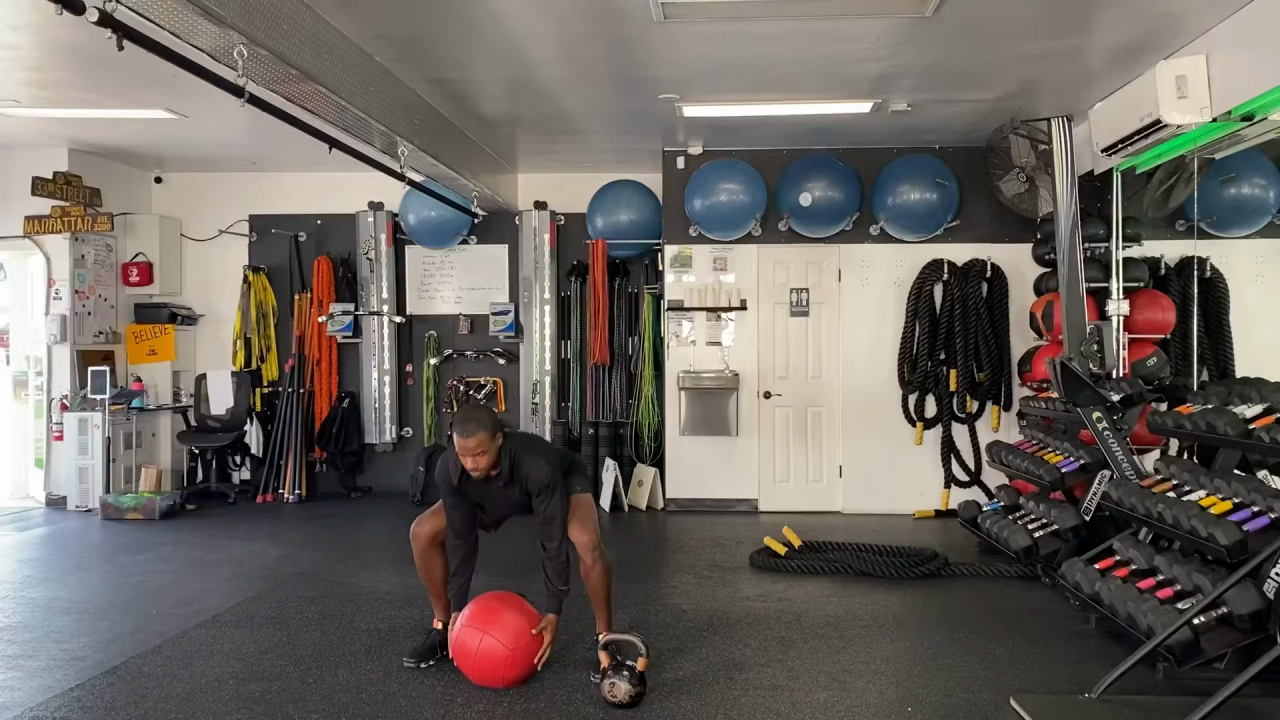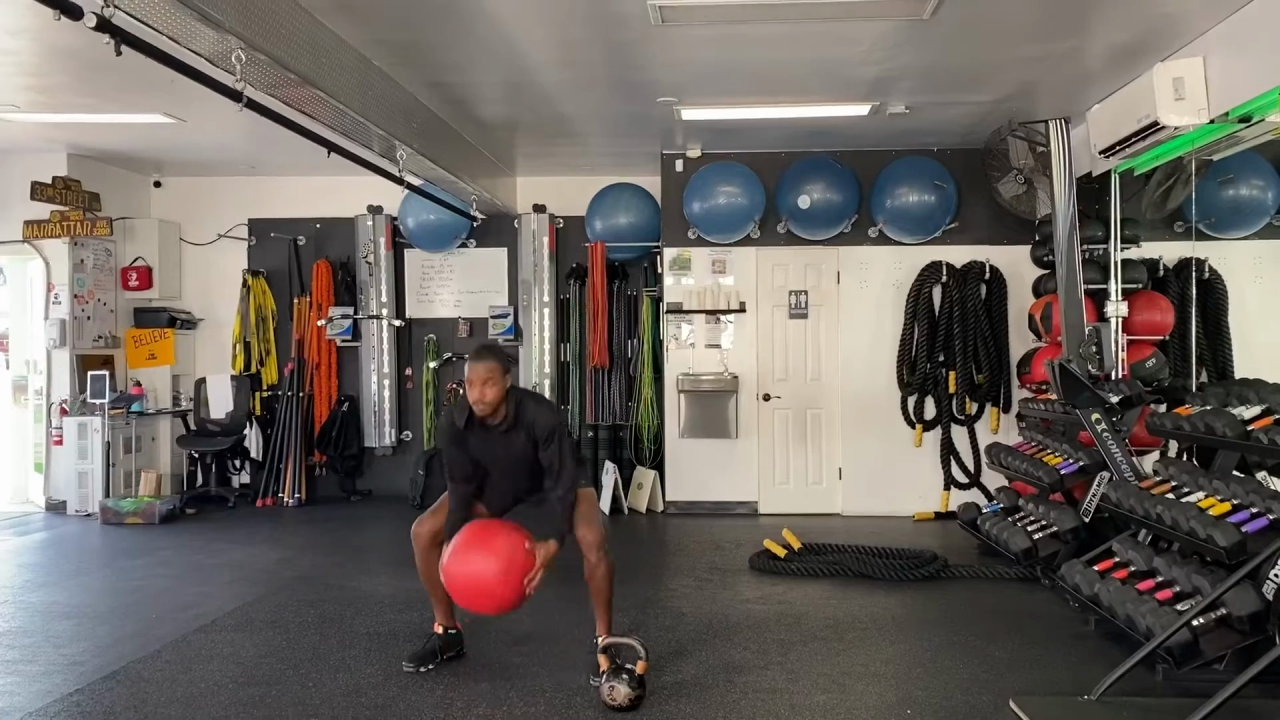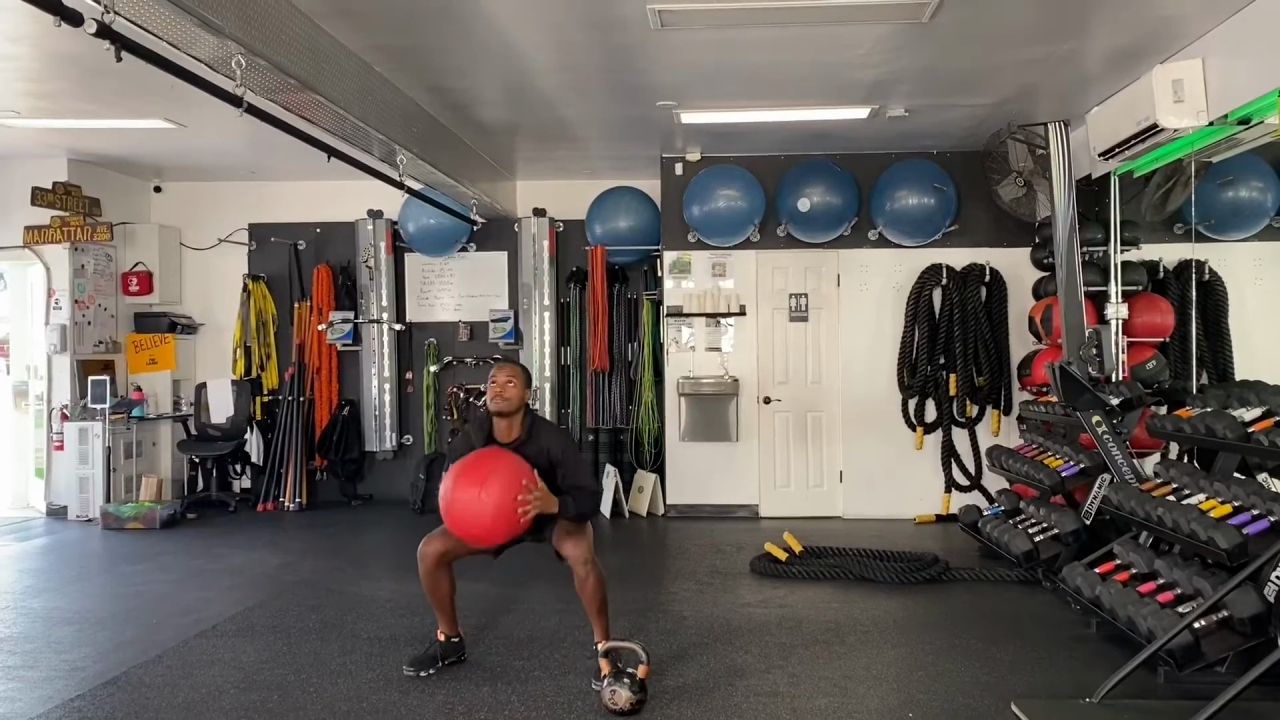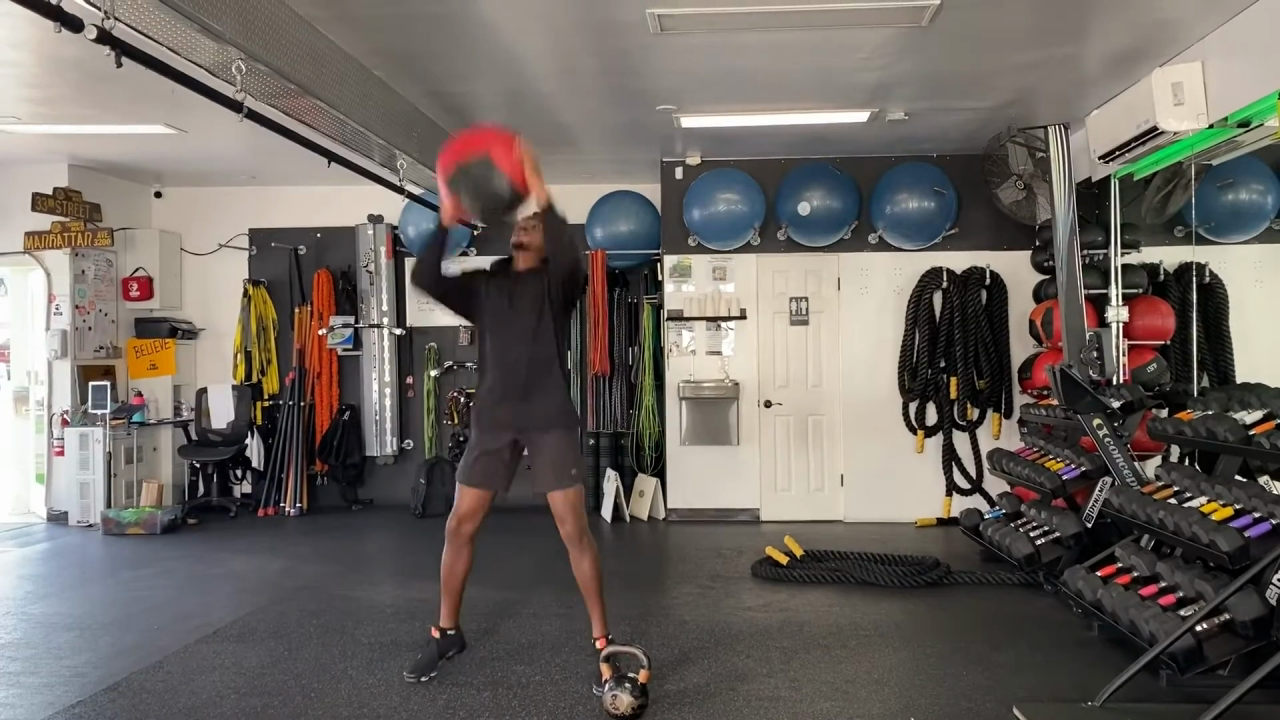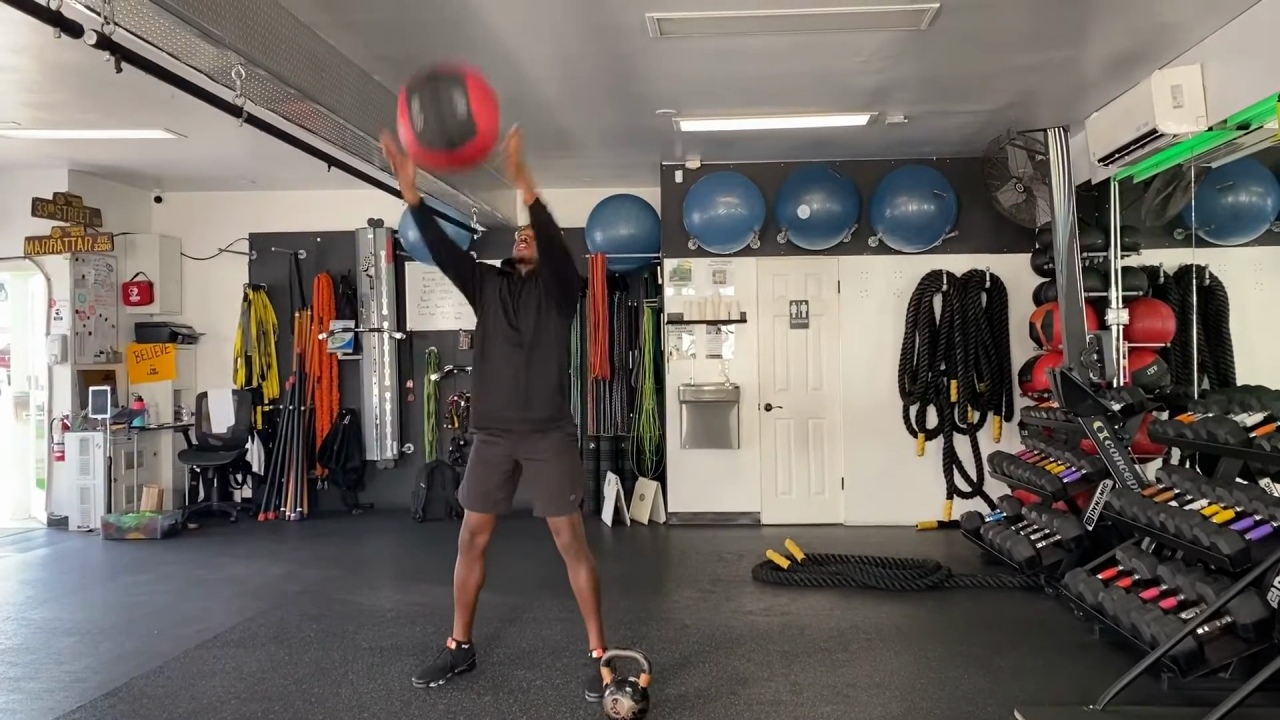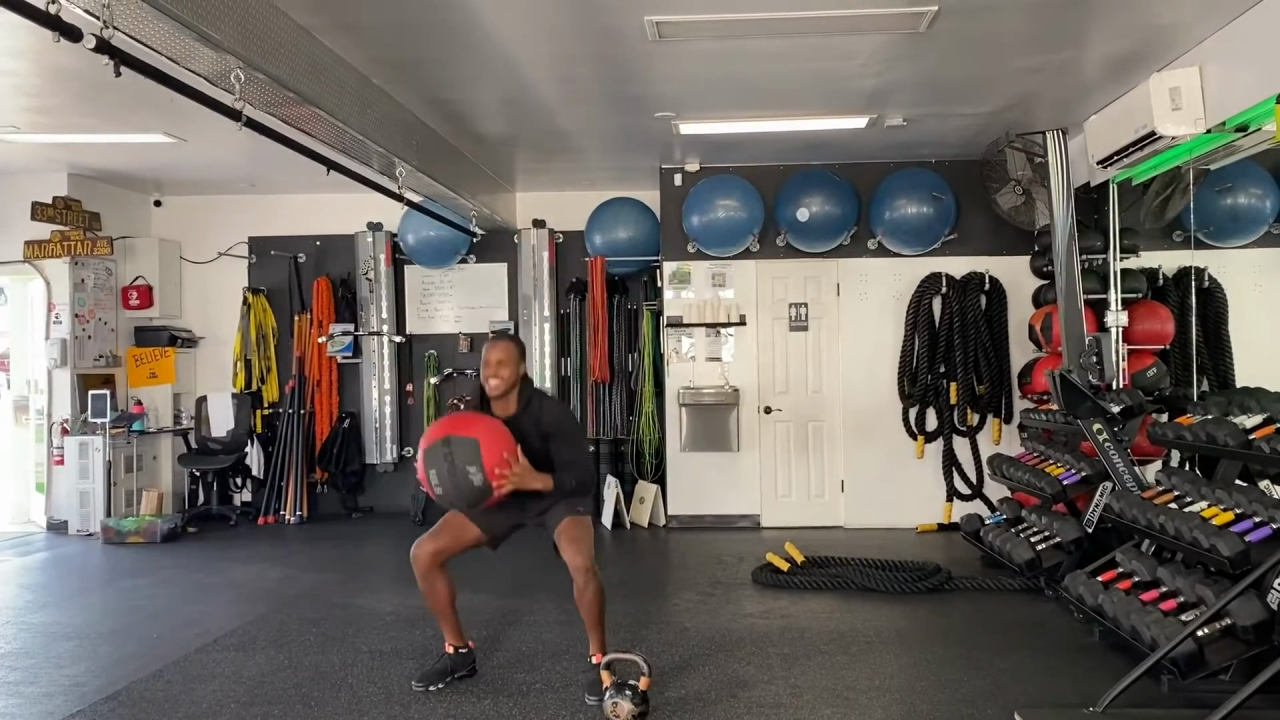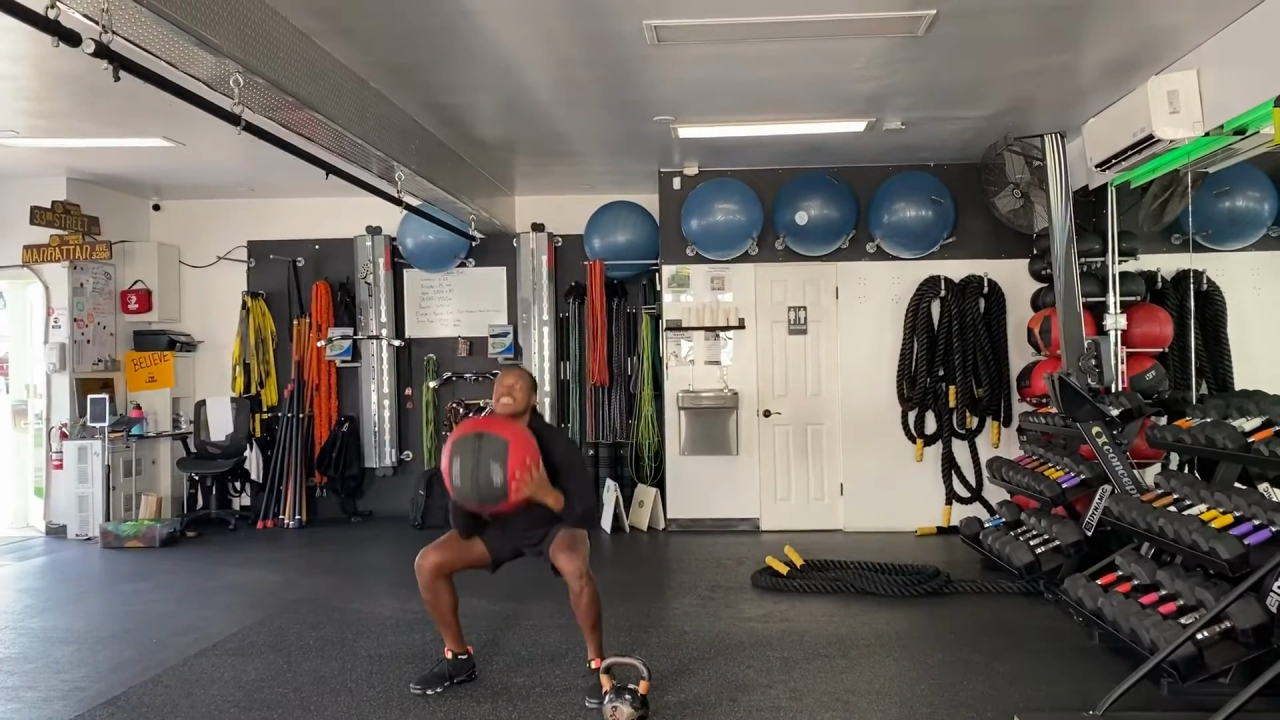
dt=0.5s
person 1, frame 1
left shoulder: (538, 464)
right shoulder: (448, 470)
left elbow: (553, 540)
right elbow: (461, 536)
left wrist: (552, 612)
right wrist: (457, 607)
left hip: (562, 481)
left knee: (586, 541)
right knee: (423, 532)
right ankle: (443, 627)
person 1, frame 2
left shoulder: (541, 414)
right shoulder: (454, 423)
left elbow: (561, 483)
right elbow: (462, 486)
left wrist: (552, 542)
right wrist: (452, 541)
left hip: (557, 473)
right hip: (494, 480)
left knee: (592, 540)
right knee: (424, 531)
left ankle: (605, 642)
right ankle: (446, 632)
person 1, frame 3
left shoulder: (553, 440)
right shoulder: (469, 440)
left elbow: (590, 501)
left wrist: (551, 503)
left hip: (555, 513)
left knee: (581, 557)
right knee: (429, 551)
right ankle: (449, 641)
person 1, frame 4
left shoulder: (556, 281)
right shoulder: (483, 284)
left elbow: (570, 260)
right elbow: (423, 278)
left wrist: (541, 195)
right wrist: (448, 219)
left hip: (550, 422)
right hip: (494, 420)
left knee: (574, 534)
right knee: (459, 527)
left ankle: (603, 642)
right ankle: (446, 632)
person 1, frame 5
left shoulder: (562, 286)
right shoulder: (487, 283)
left elbow: (558, 251)
right elbow: (443, 251)
left wrist: (532, 197)
right wrist: (414, 193)
left hip: (549, 433)
right hip: (494, 433)
left knee: (571, 545)
right knee: (472, 542)
left ankle: (598, 656)
right ankle: (459, 647)
person 1, frame 6
left shoulder: (550, 412)
left elbow: (584, 478)
left wrist: (532, 479)
left hip: (557, 496)
right hip: (502, 500)
left knee: (581, 564)
right knee: (424, 553)
left ankle: (597, 659)
right ankle: (458, 651)
person 1, frame 7
left shoulder: (556, 444)
left elbow: (588, 512)
right elbow: (464, 528)
left wrist: (545, 494)
left hip: (555, 525)
right hip: (503, 525)
left knee: (575, 569)
right knee: (429, 563)
left ankle: (597, 664)
right ankle: (458, 657)
